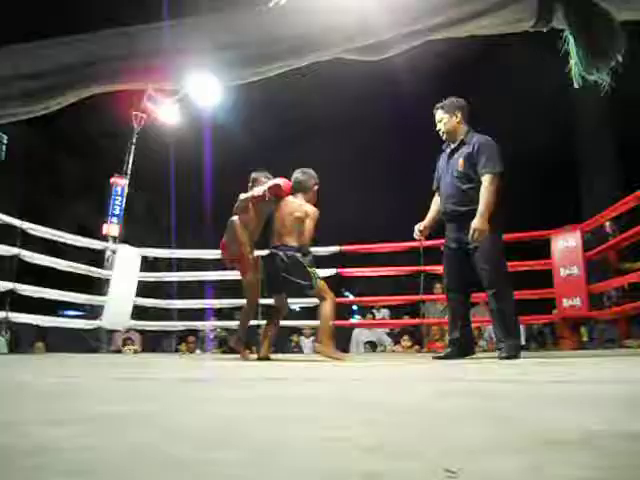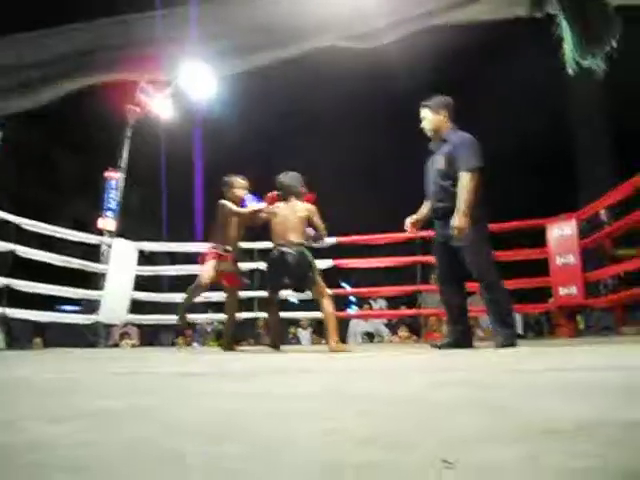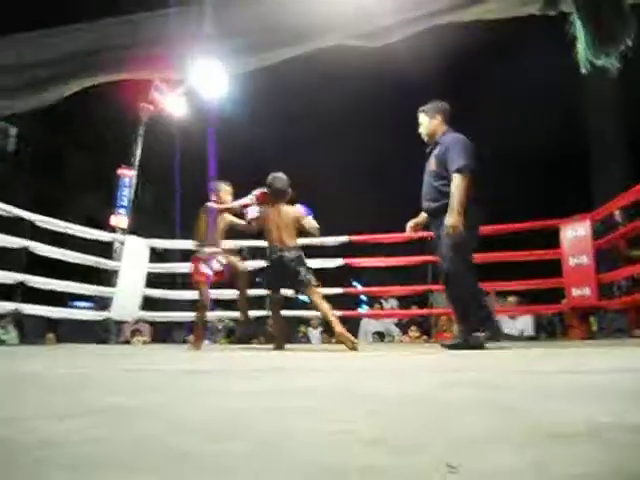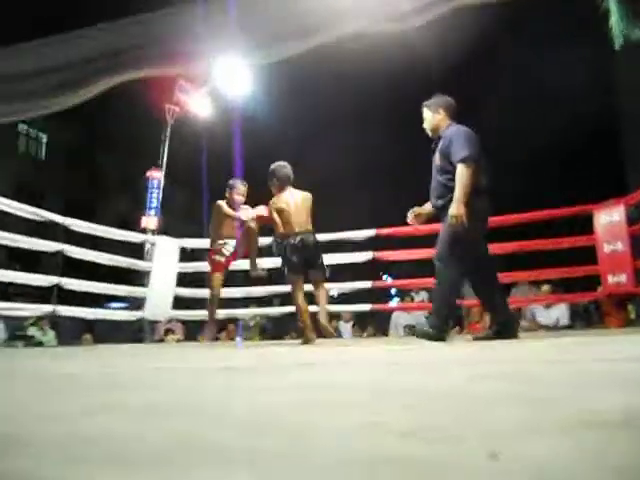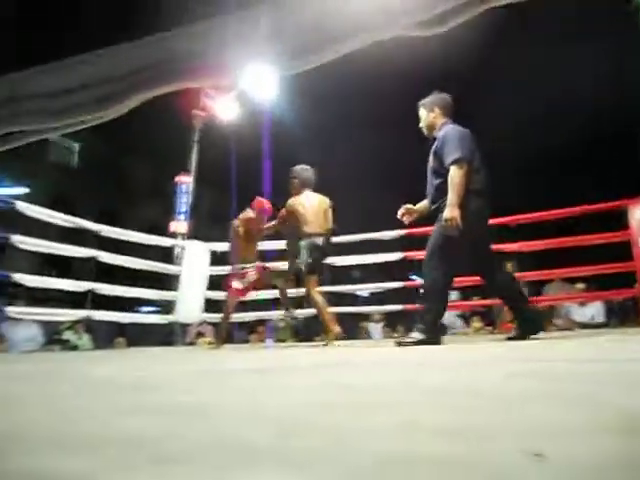
dt=0.2s
person 1, frame 1
left shoulder: (481, 144)
right shoulder: (445, 155)
left elbow: (489, 181)
right elbow: (439, 194)
left wrist: (482, 218)
right wrist: (427, 223)
left hip: (480, 226)
right hip: (454, 229)
left knee: (495, 283)
right knee: (455, 287)
left ankle: (509, 343)
right ankle: (460, 343)
person 1, frame 2
left shoulder: (462, 140)
right shoulder: (436, 149)
left elbow: (469, 177)
left wrist: (462, 215)
right wrist: (419, 215)
left hip: (463, 221)
right hip: (444, 223)
left knee: (485, 275)
right knee: (448, 279)
left ankle: (505, 331)
right ankle: (459, 333)
person 1, frame 3
left shoulder: (454, 142)
right shoulder: (437, 150)
left elbow: (460, 177)
left wrist: (454, 214)
right wrist: (422, 218)
left hip: (455, 220)
right hip: (443, 221)
left knee: (453, 269)
right knee: (456, 274)
left ankle: (484, 324)
right ankle: (470, 331)
person 1, frame 4
left shoulder: (458, 134)
right shoulder: (443, 142)
left elbow: (464, 167)
left wrist: (458, 204)
right wrist: (425, 211)
left hip: (465, 211)
right hip: (457, 212)
left knee: (447, 262)
right knee: (479, 269)
left ankle: (438, 326)
right ankle: (504, 325)
person 1, frame 5
left shoulder: (452, 133)
right shoulder: (443, 139)
left elbow: (458, 169)
right elbow: (442, 184)
left wrist: (452, 206)
right wrist: (418, 208)
left hip: (462, 210)
right hip: (464, 212)
left knee: (436, 264)
right knee: (488, 269)
left ankle: (428, 330)
right ankle: (528, 319)
person 2, frame 1
left shoulder: (281, 203)
right shoulder: (310, 210)
right elbow: (305, 242)
left hip: (275, 257)
right hip: (294, 258)
left knee: (280, 307)
right knee: (327, 298)
left ankle: (264, 350)
right ankle: (325, 345)
person 2, frame 2
left shoulder: (272, 209)
right shoulder: (308, 208)
right elbow: (322, 235)
left hip: (278, 256)
right hip: (299, 255)
left knee: (272, 299)
right knee: (324, 297)
left ankle: (275, 340)
right ankle: (333, 340)
person 2, frame 3
left shoulder: (263, 213)
right shoulder: (295, 212)
left elbow: (255, 224)
right elbow: (314, 231)
right wrist: (306, 216)
left hip: (275, 260)
right hip: (293, 257)
left knee: (274, 300)
right knee: (317, 298)
left ankle: (280, 341)
right ankle: (338, 329)
person 2, frame 4
left shoulder: (275, 202)
right shoulder: (307, 196)
left elbow: (279, 231)
left hip: (292, 244)
right hip: (311, 241)
left knee: (297, 290)
right knee: (319, 284)
left ankle: (308, 334)
right ankle: (323, 316)
person 2, frame 5
left shoulder: (292, 202)
right shoulder: (324, 200)
left elbow: (280, 223)
right elbow: (329, 227)
left hip: (306, 244)
right hip: (322, 242)
left knee: (312, 290)
left ankle: (332, 328)
person 3, frame 1
left shoulder: (266, 206)
right shoulder: (243, 199)
right elbow: (249, 198)
right wrist: (267, 185)
left hip: (248, 252)
right hip: (233, 248)
left knee: (254, 297)
right knee: (235, 220)
left ankle: (239, 340)
right ankle: (247, 271)
person 3, frame 2
left shoulder: (245, 207)
right shoulder: (224, 204)
right elbow: (245, 212)
right wrist: (262, 206)
left hip: (230, 257)
right hip: (216, 253)
left knee: (233, 300)
right knee: (205, 282)
left ankle: (227, 339)
right ankle: (184, 307)
person 3, frame 3
left shoulder: (226, 215)
right shoulder: (208, 208)
left elbow: (246, 225)
left hip: (219, 255)
right hip: (204, 258)
left knee: (242, 271)
right knee: (205, 302)
left ankle: (243, 312)
right ankle: (198, 336)
person 3, frame 4
left shoulder: (243, 208)
right shoulder: (221, 204)
right elbow: (236, 216)
right wrist: (254, 213)
left hip: (236, 246)
right hip: (219, 250)
left knee: (252, 226)
right knee: (215, 292)
left ankle: (254, 267)
right ankle: (210, 327)
person 3, frame 5
left shoulder: (258, 230)
right shoulder: (236, 227)
right elbow: (236, 222)
right wrist: (250, 213)
left hip: (256, 269)
right hip: (239, 273)
left knee: (280, 283)
right knee: (229, 309)
left ankle: (288, 310)
right ankle: (220, 340)
